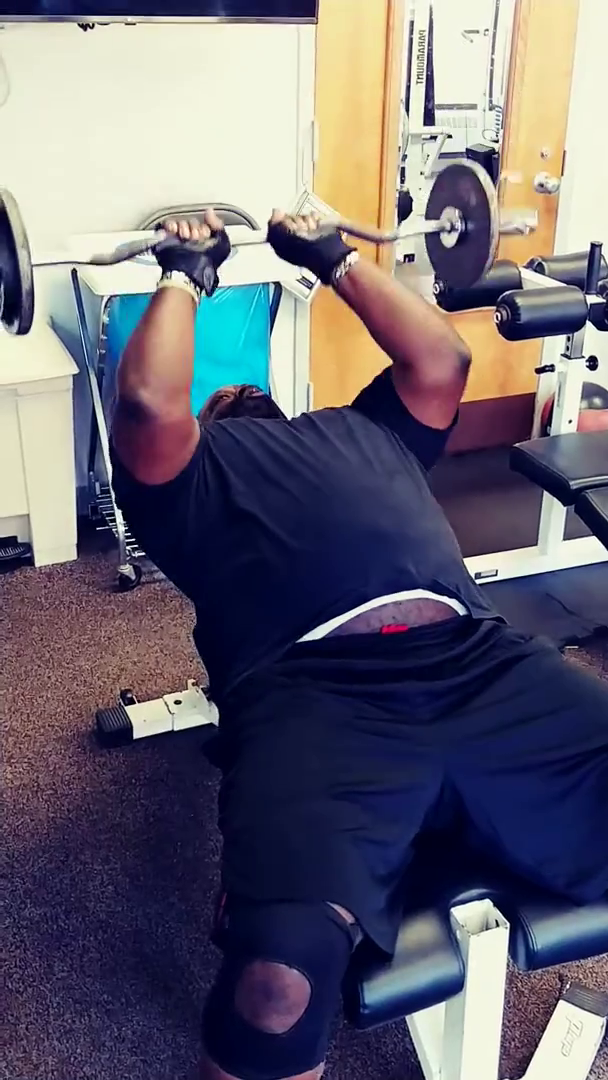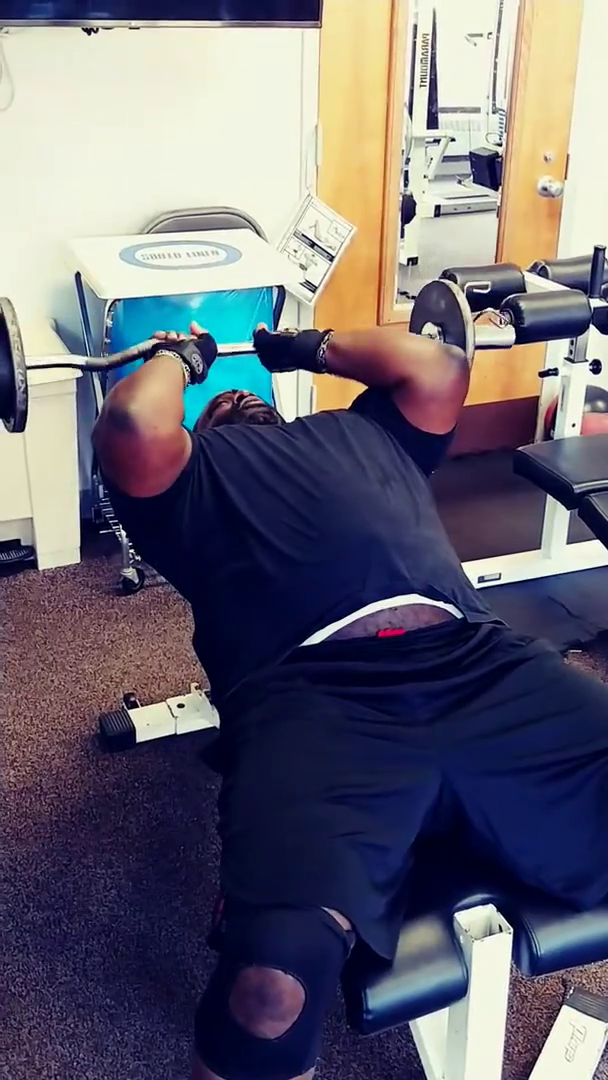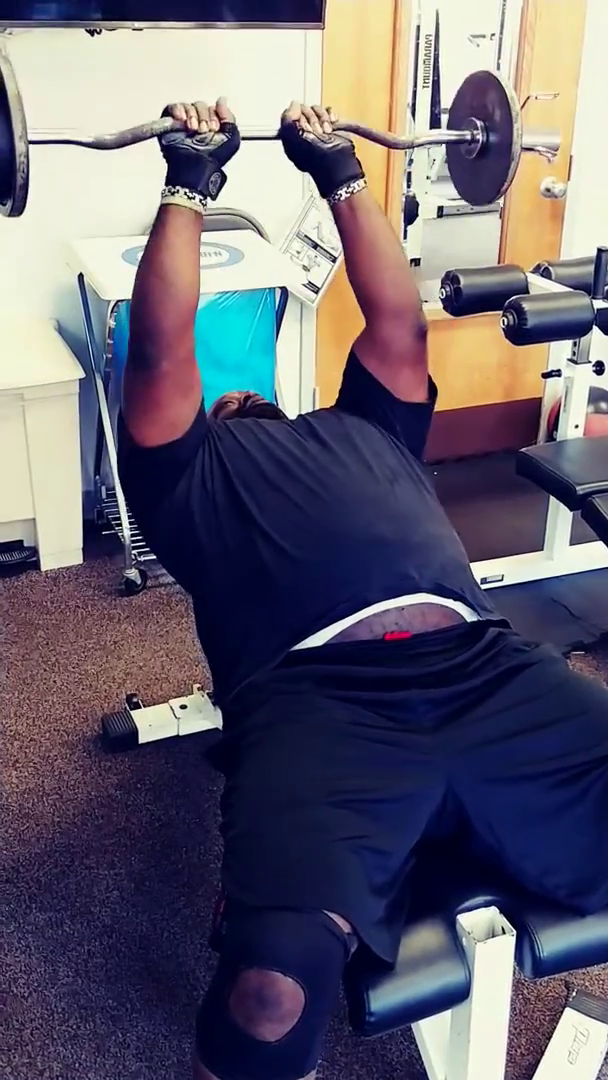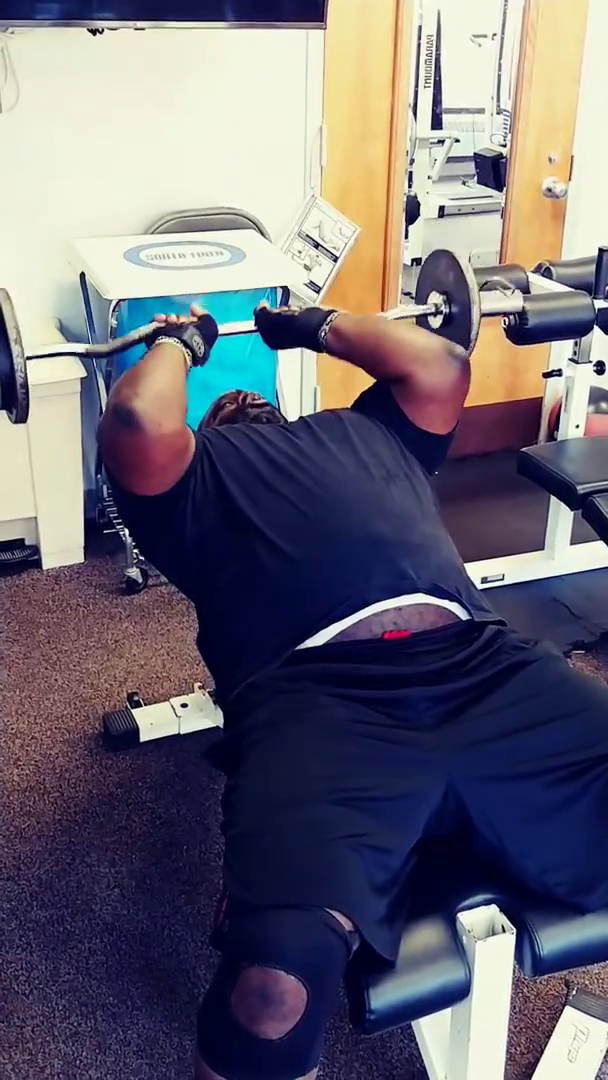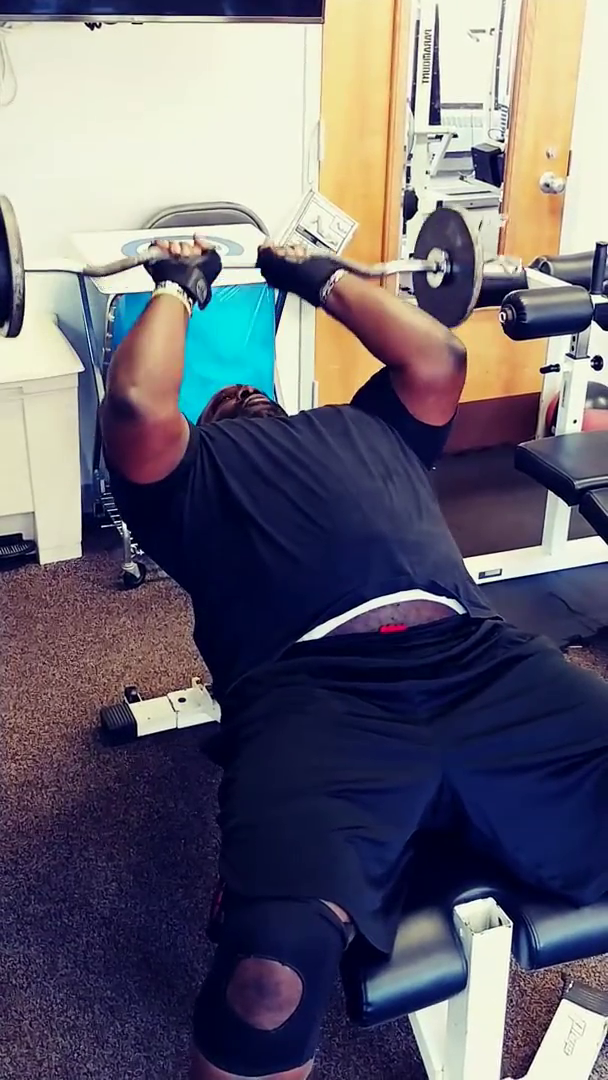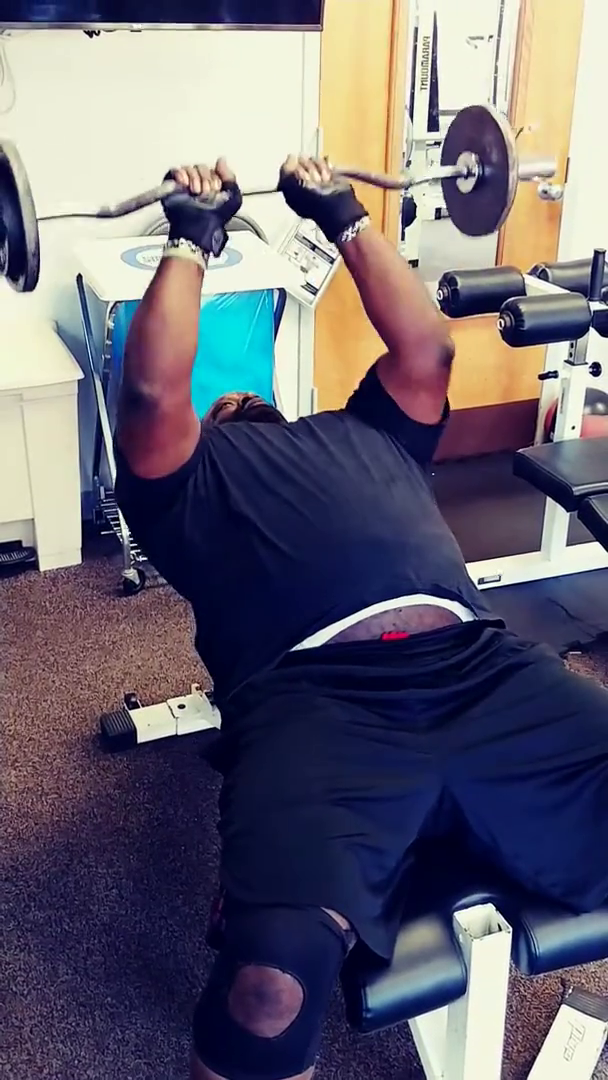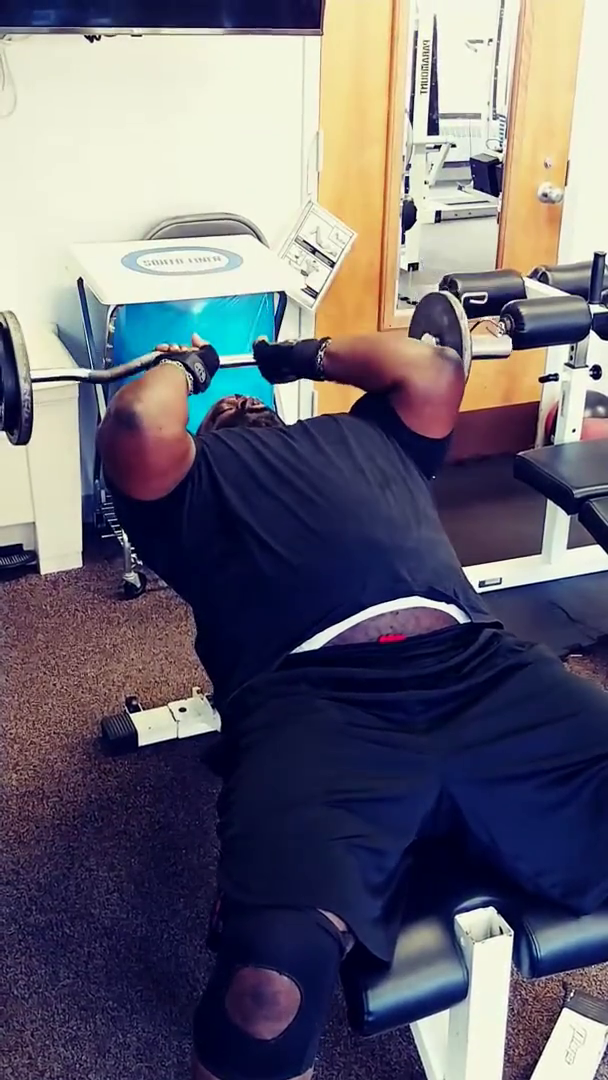
dt=0.7s
person 1, frame 1
left shoulder: (359, 427)
right shoulder: (190, 469)
left elbow: (440, 362)
right elbow: (146, 406)
left wrist: (333, 257)
right wrist: (184, 278)
left hip: (481, 661)
right hip: (313, 696)
right knee: (278, 972)
person 1, frame 2
left shoulder: (359, 430)
right shoulder: (194, 471)
left elbow: (440, 367)
right elbow: (130, 430)
left wrist: (318, 348)
right wrist: (176, 360)
left hip: (475, 660)
right hip: (311, 696)
right knee: (272, 982)
person 1, frame 3
left shoulder: (365, 431)
right shoulder: (193, 474)
left elbow: (397, 323)
right elbow: (161, 350)
left wrist: (341, 175)
right wrist: (189, 185)
left hip: (484, 667)
right hip: (315, 701)
right knee: (273, 982)
person 1, frame 4
left shoulder: (361, 430)
right shoulder: (193, 472)
left elbow: (442, 366)
right elbow: (136, 423)
left wrist: (320, 327)
right wrist: (177, 344)
left hip: (481, 664)
right hip: (314, 697)
right knee: (275, 981)
person 1, frame 5
left shoulder: (357, 428)
right shoulder: (193, 471)
left elbow: (438, 359)
right elbow: (137, 407)
left wrist: (323, 280)
right wrist: (176, 288)
left hip: (477, 660)
right hip: (313, 693)
right knee: (271, 972)
person 1, frame 6
left shoulder: (364, 439)
right shoulder: (192, 479)
left elbow: (423, 351)
right elbow: (154, 394)
left wrist: (345, 218)
right wrist: (189, 241)
left hip: (482, 667)
right hip: (314, 698)
right knee: (273, 977)
person 1, frame 7
left shoulder: (361, 436)
right shoulder: (196, 475)
left elbow: (435, 369)
right elbow: (137, 429)
left wrist: (317, 356)
right wrist: (182, 368)
left hip: (476, 664)
right hip: (313, 698)
right knee: (269, 977)
